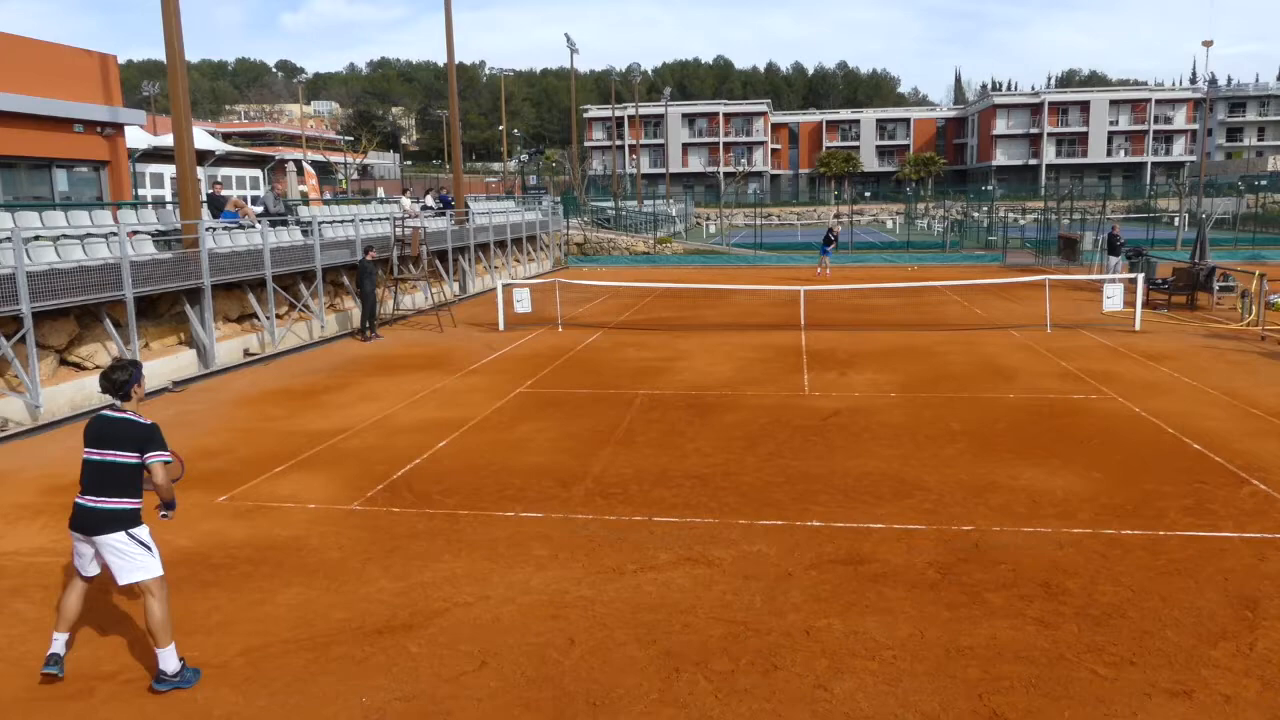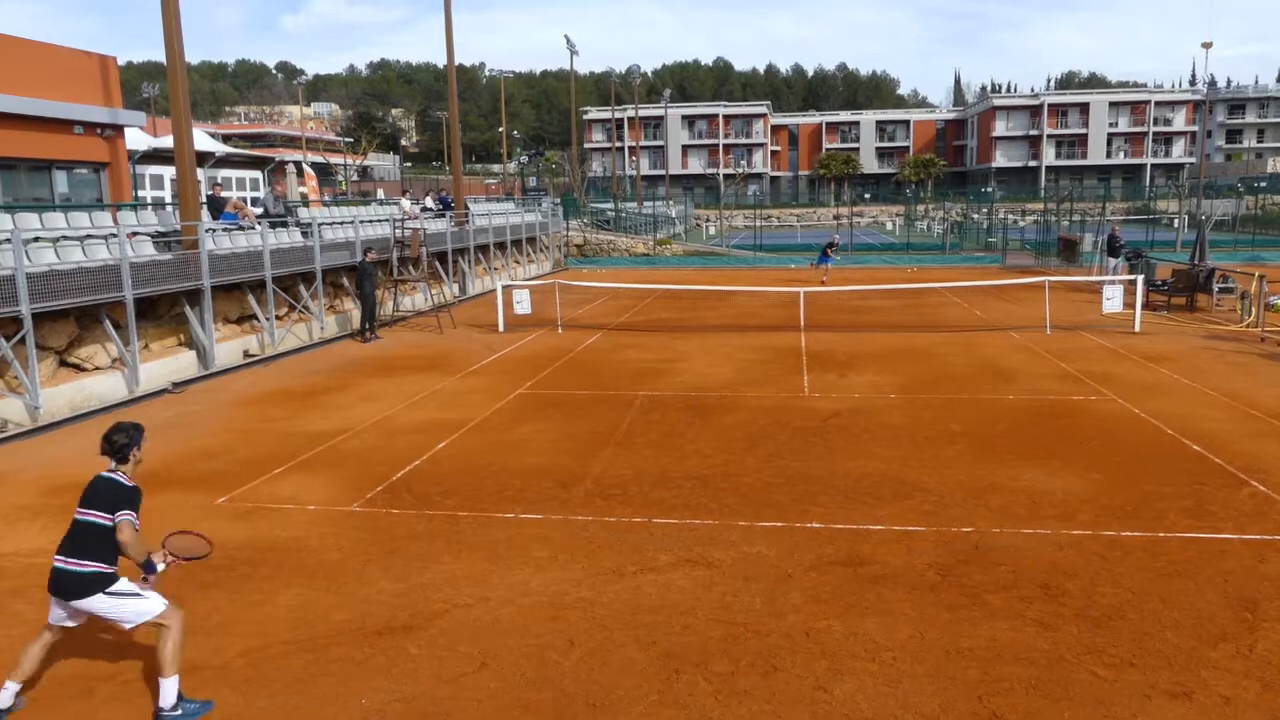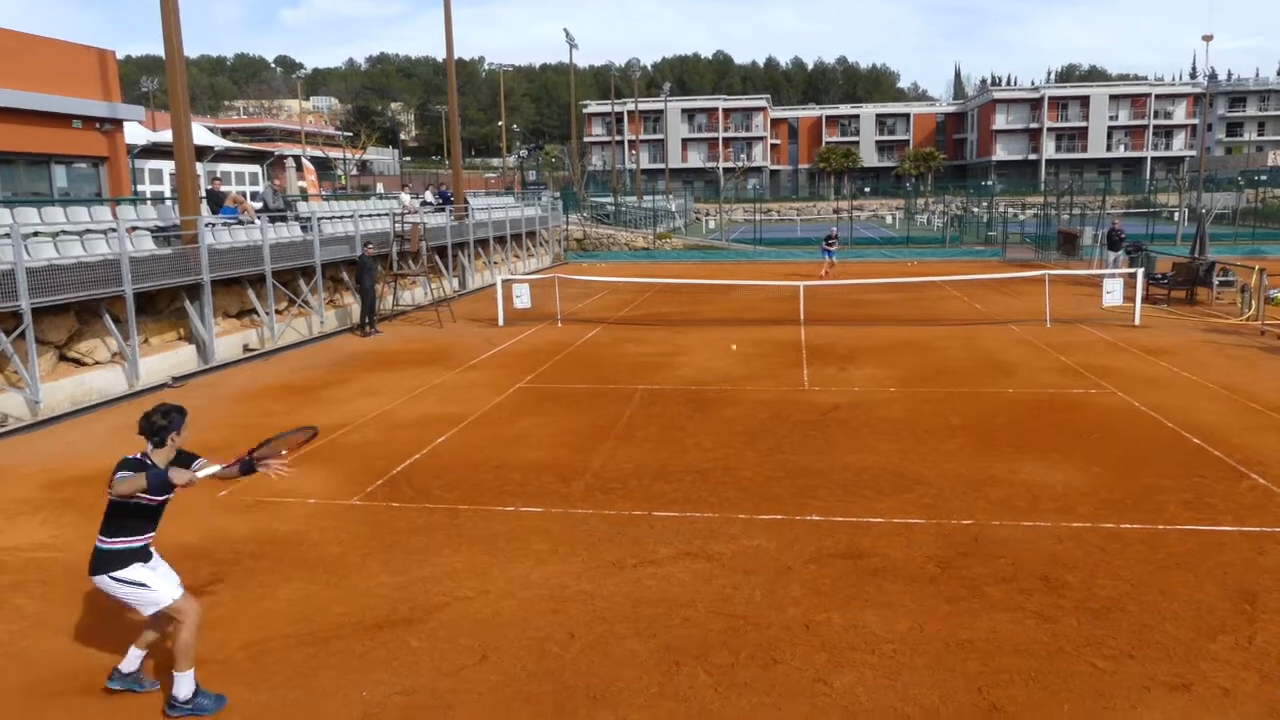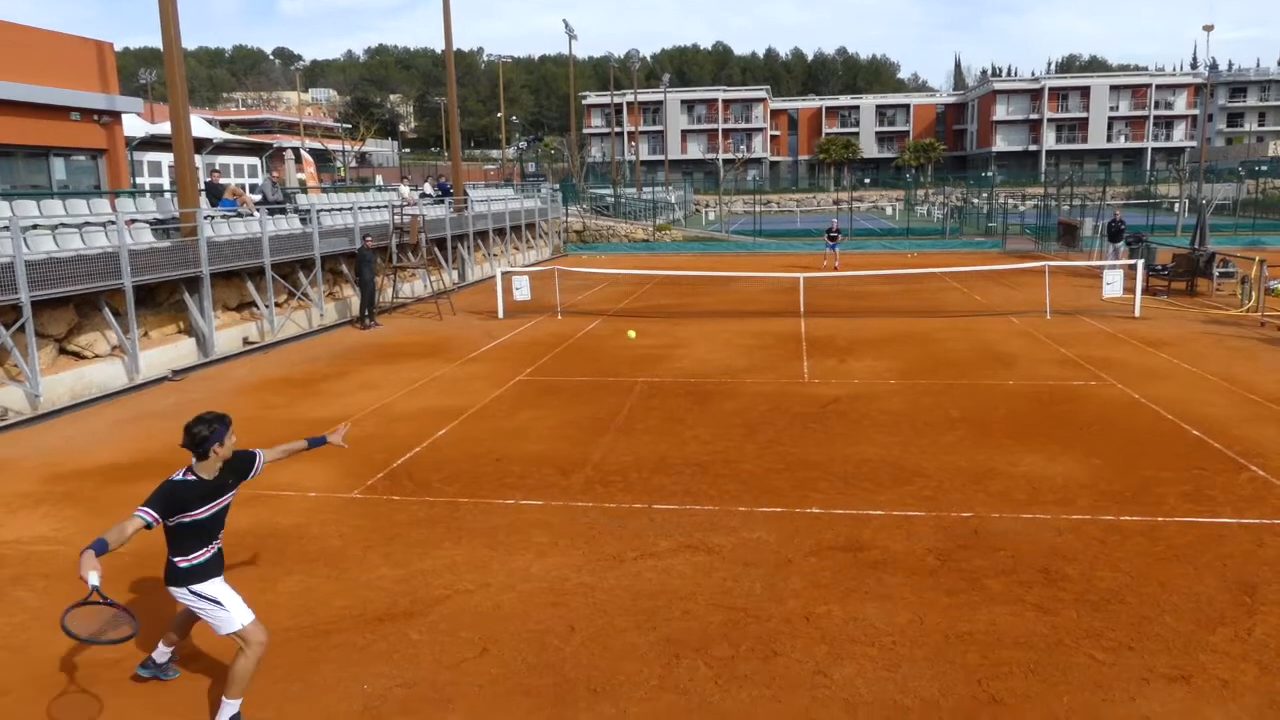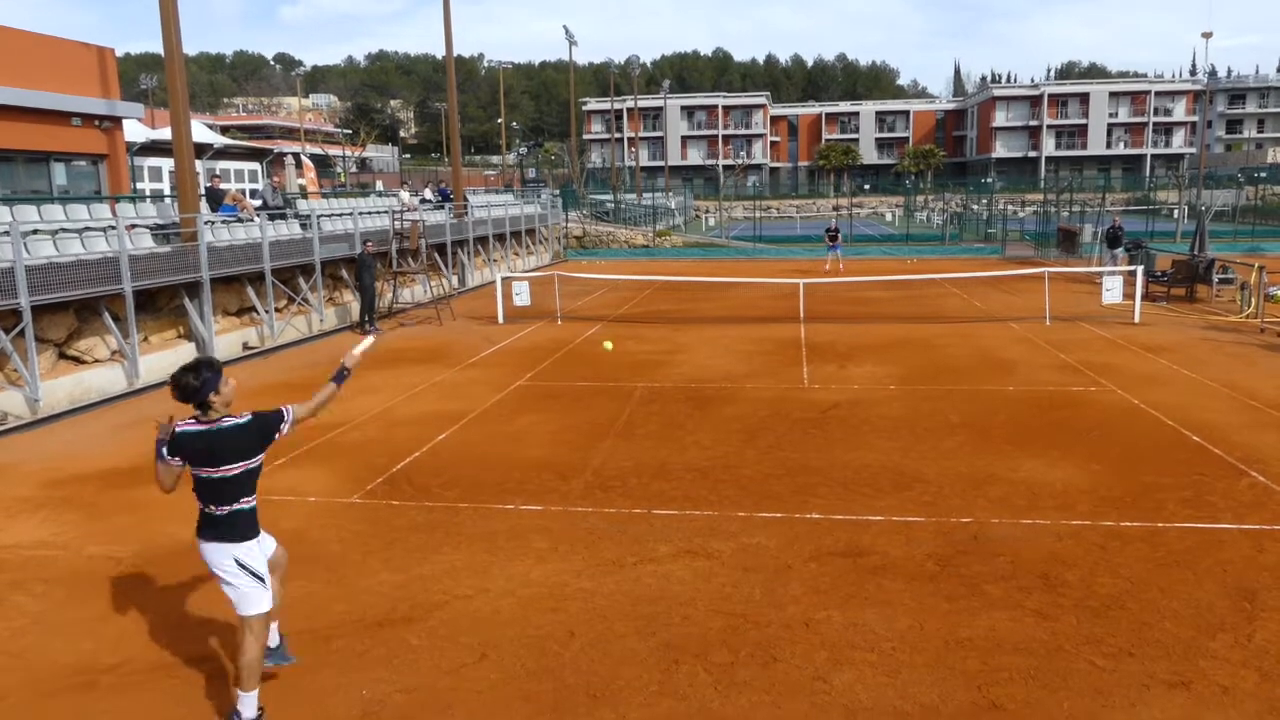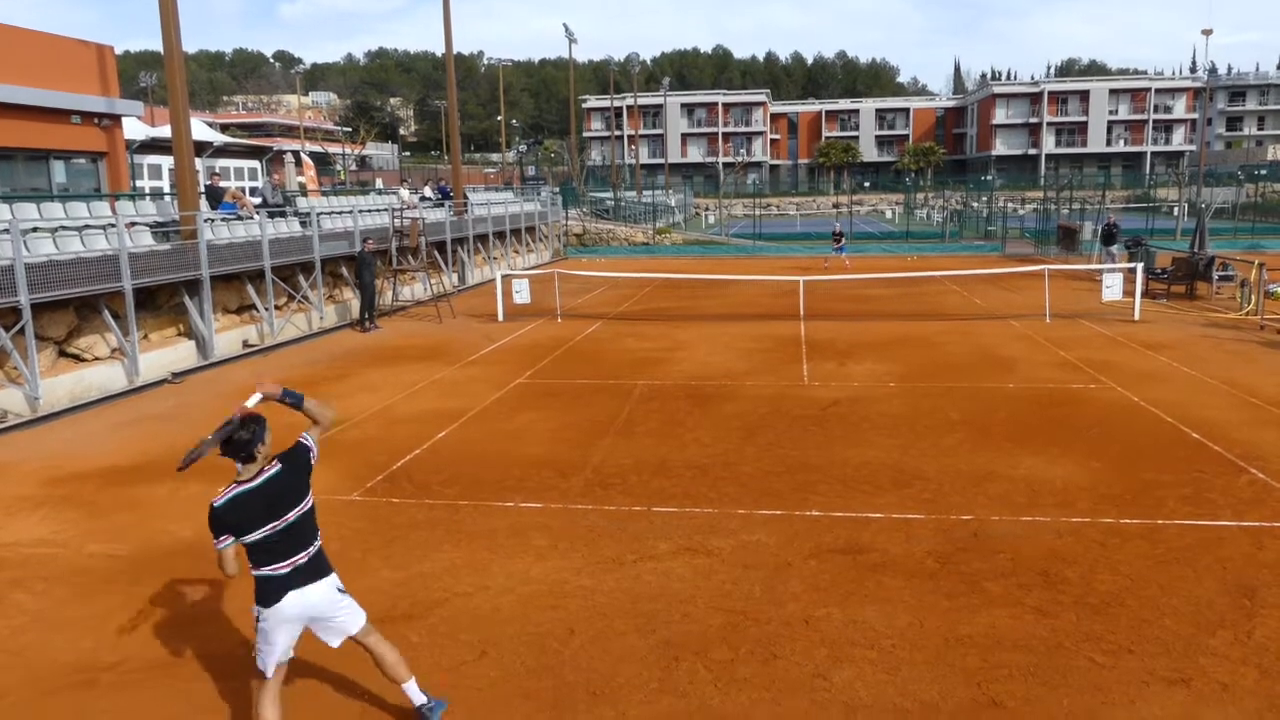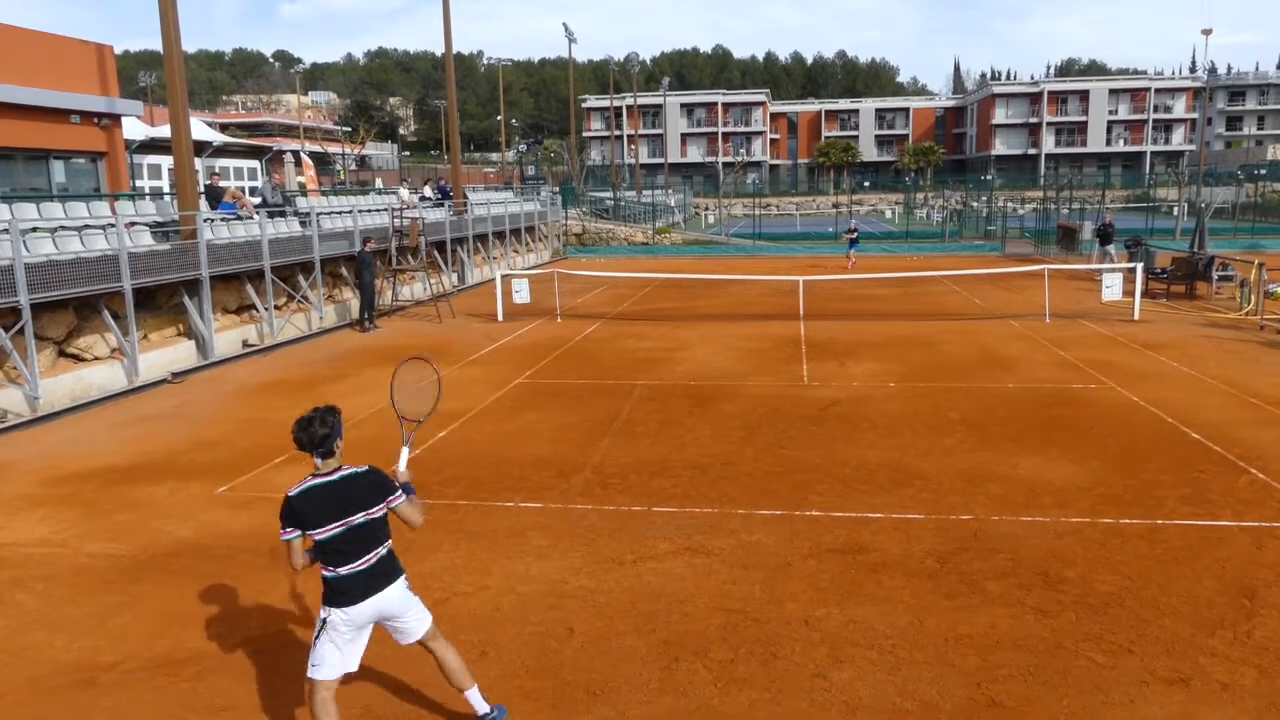
dt=0.3s
person 1, frame 1
left shoulder: (94, 424)
right shoulder: (147, 430)
right elbow: (161, 480)
right wrist: (170, 504)
left hip: (83, 519)
right hip: (118, 524)
left knee: (79, 580)
right knee: (155, 590)
left ankle: (56, 655)
right ankle: (169, 670)
person 1, frame 2
left shoulder: (97, 483)
right shoulder: (128, 491)
right elbow: (126, 539)
left wrist: (150, 557)
right wrist: (150, 567)
left hip: (62, 579)
right hip: (95, 584)
left knee: (51, 632)
right knee: (172, 619)
person 1, frame 3
left shoulder: (179, 460)
right shoulder: (130, 467)
left elbow: (222, 471)
right elbow: (121, 486)
left wrist: (252, 465)
right wrist: (166, 476)
left hip: (142, 556)
right hip: (115, 567)
left knee: (170, 610)
right knee: (189, 612)
left ankle: (127, 672)
person 1, frame 4
left shoulder: (234, 465)
right shoulder: (174, 490)
left elbow: (275, 452)
right elbow: (129, 526)
left wrist: (322, 440)
right wrist: (93, 551)
left hip: (208, 567)
right hip: (196, 580)
left knee: (192, 616)
right knee: (255, 640)
left ankle: (154, 662)
person 1, frame 5
left shoulder: (180, 434)
right shoulder: (253, 426)
left elbow: (166, 484)
right elbow: (310, 408)
left wrist: (160, 443)
right wrist: (343, 372)
left hip: (212, 536)
right hip: (232, 543)
left knee: (274, 558)
right knee: (255, 624)
left ankle: (270, 647)
person 1, frame 6
left shoulder: (221, 508)
right shoulder: (293, 468)
left elbow: (229, 570)
right elbow: (326, 419)
right wrist: (280, 393)
left hip: (275, 603)
right hip: (319, 586)
left knee: (271, 682)
right knee: (371, 638)
person 1, frame 7
left shoulder: (295, 501)
right shoulder: (371, 477)
left elbow: (298, 562)
right elbow: (418, 519)
right wrist: (406, 487)
left hip: (344, 605)
right hip: (390, 588)
left knee: (321, 693)
right knee: (435, 642)
